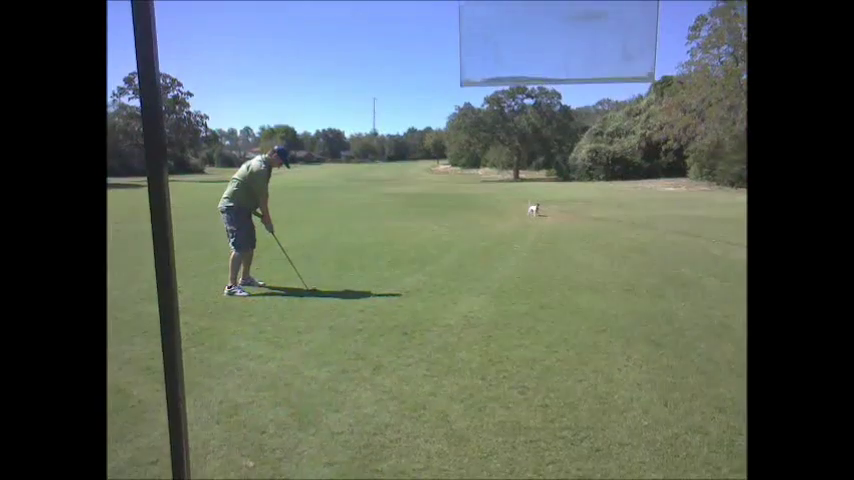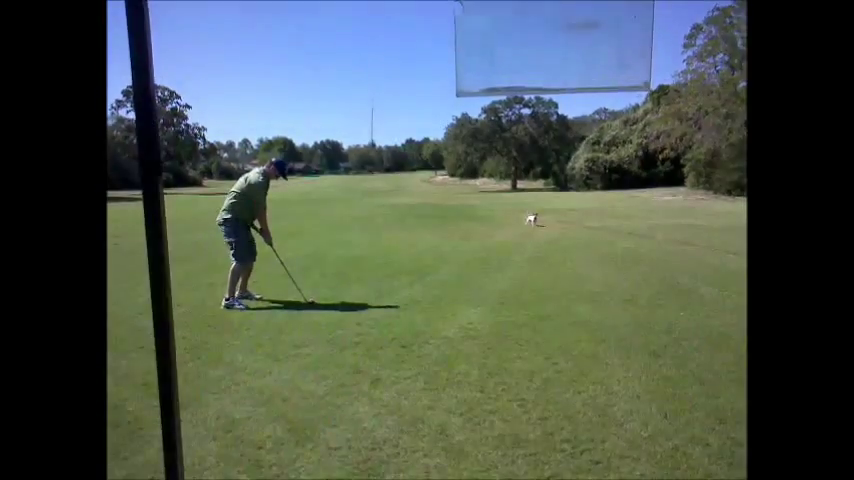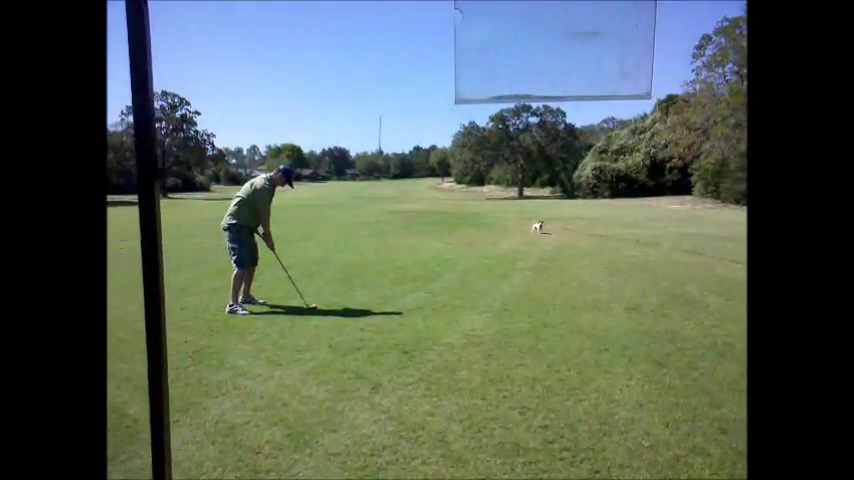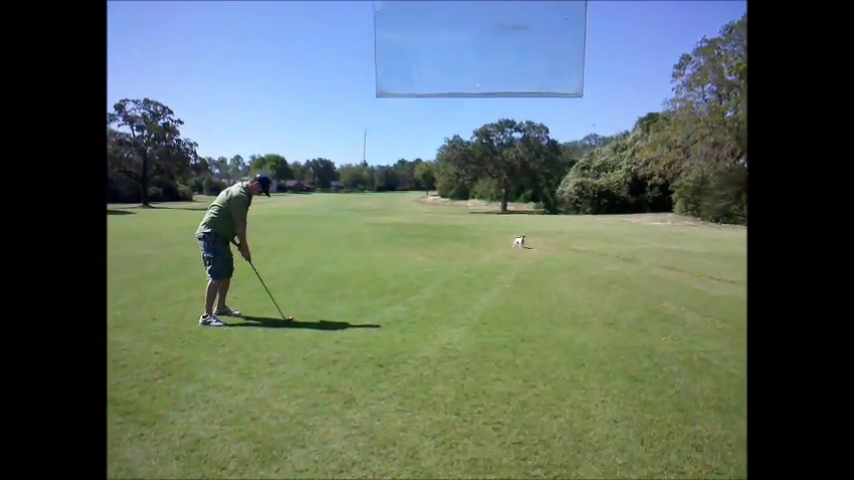
dt=0.7s
person 1, frame 1
left shoulder: (260, 163)
right shoulder: (260, 168)
left elbow: (260, 195)
right elbow: (261, 196)
left wrist: (264, 216)
right wrist: (267, 219)
left hip: (240, 207)
right hip: (233, 207)
left knee: (249, 244)
right knee: (239, 247)
left ankle: (245, 278)
right ankle: (231, 286)
person 1, frame 2
left shoulder: (259, 176)
right shoulder: (258, 180)
left elbow: (258, 207)
right elbow: (260, 209)
left wrist: (263, 229)
right wrist: (266, 232)
left hip: (239, 220)
right hip: (231, 220)
left knee: (249, 257)
right knee: (241, 259)
left ankle: (242, 291)
right ankle: (229, 298)
person 1, frame 3
left shoulder: (268, 185)
right shoulder: (262, 185)
left elbow: (265, 213)
right elbow: (263, 215)
left wrist: (266, 235)
right wrist: (269, 237)
left hip: (245, 226)
right hip: (235, 225)
left knee: (251, 262)
right knee: (241, 265)
left ankle: (245, 296)
right ankle: (233, 304)
person 1, frame 4
left shoulder: (245, 194)
right shoulder: (239, 194)
left elbow: (242, 222)
right elbow: (239, 224)
left wrist: (242, 244)
right wrist: (244, 247)
left hip: (220, 236)
right hip: (210, 235)
left knee: (226, 272)
right knee: (216, 275)
left ankle: (221, 307)
right ankle: (206, 315)
